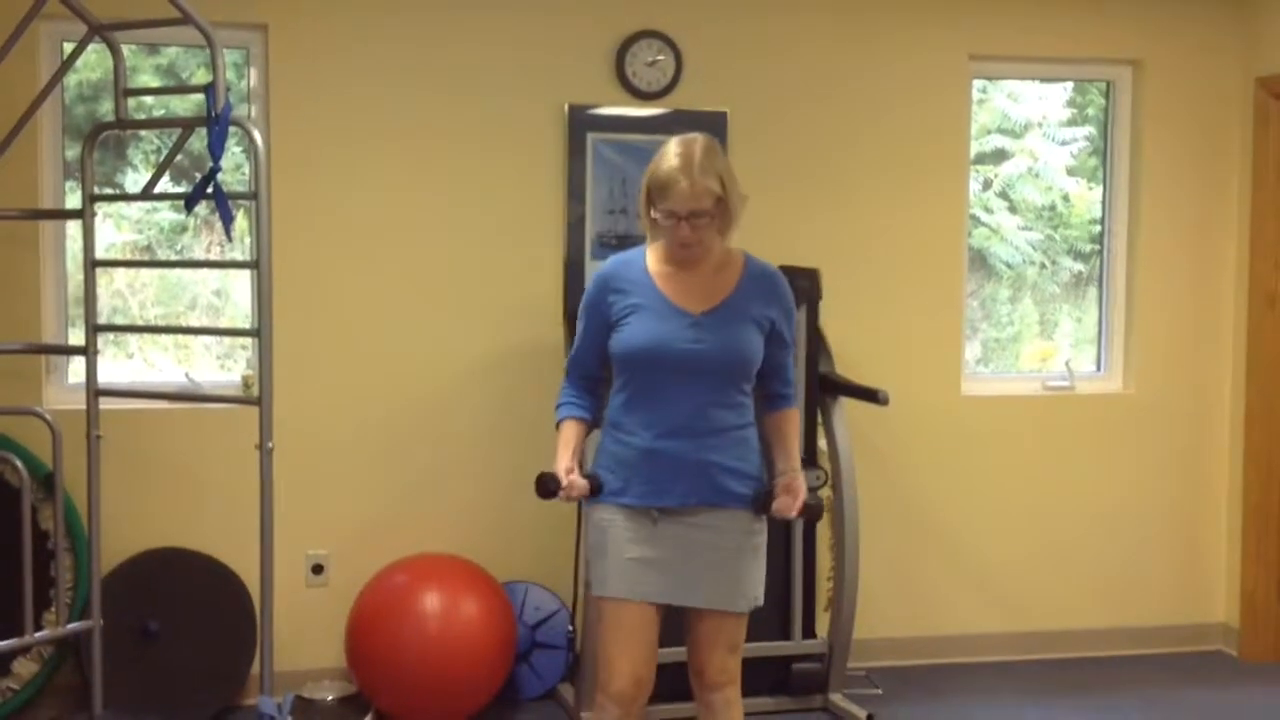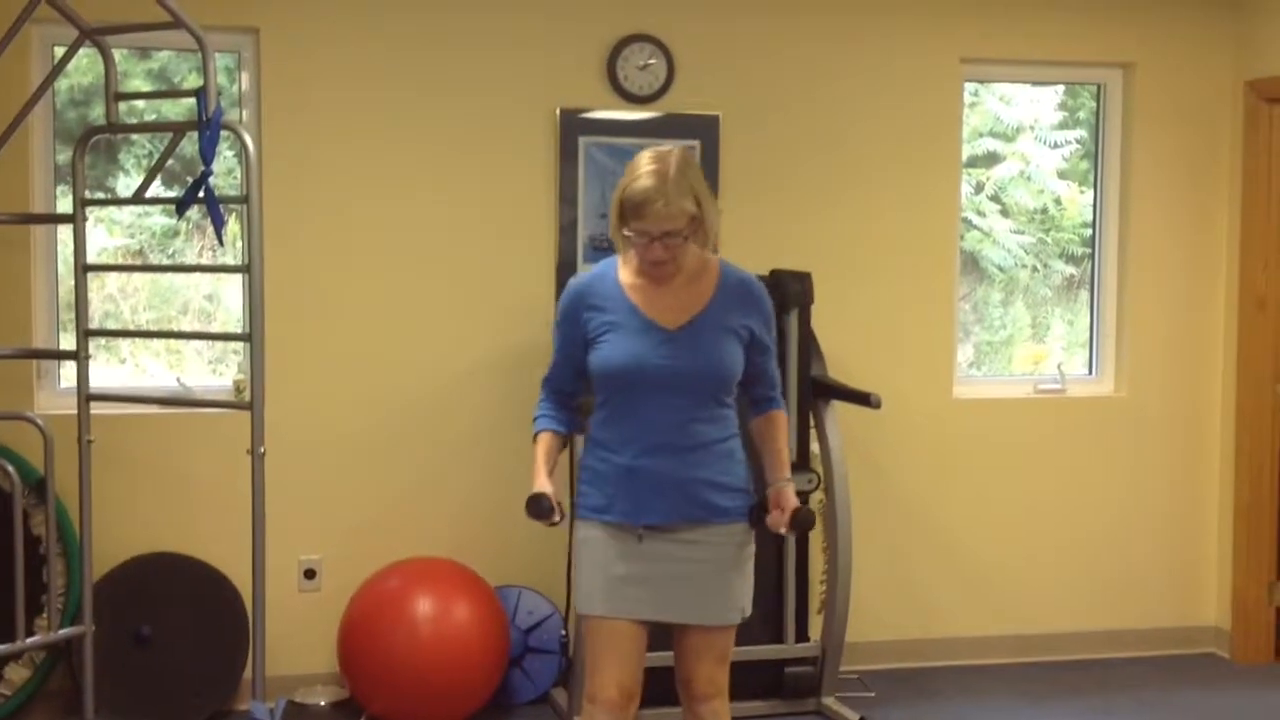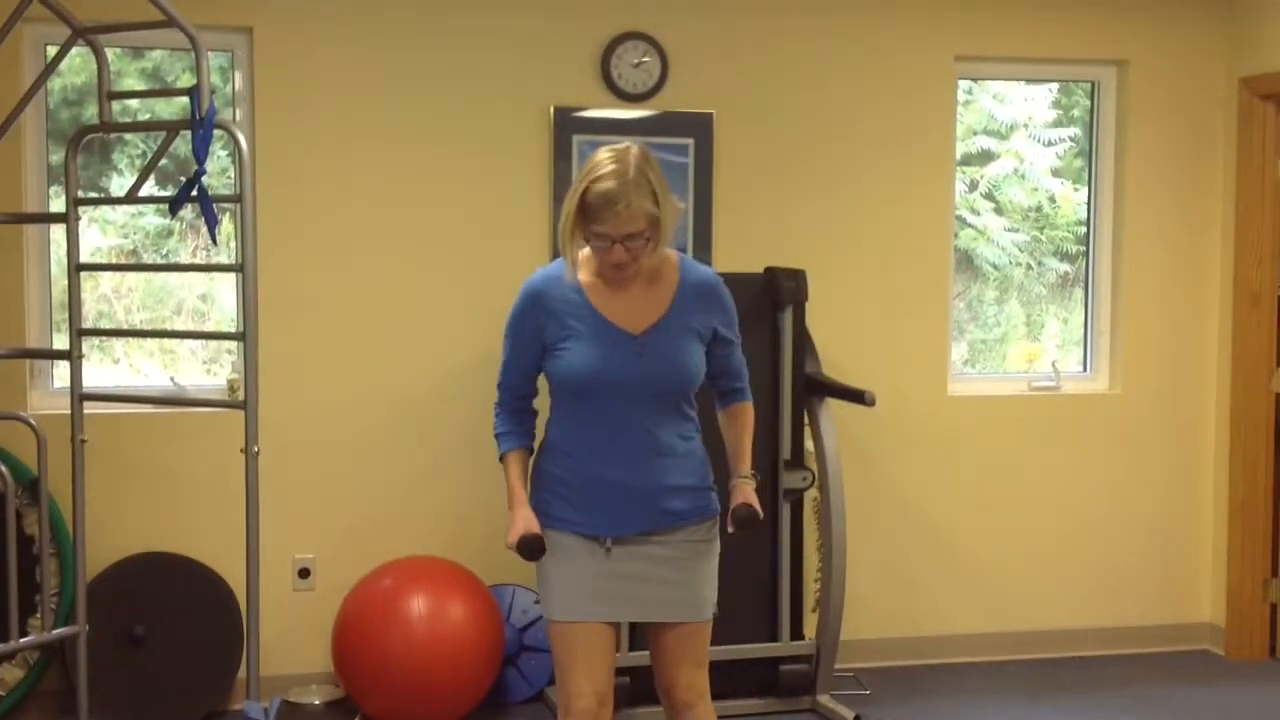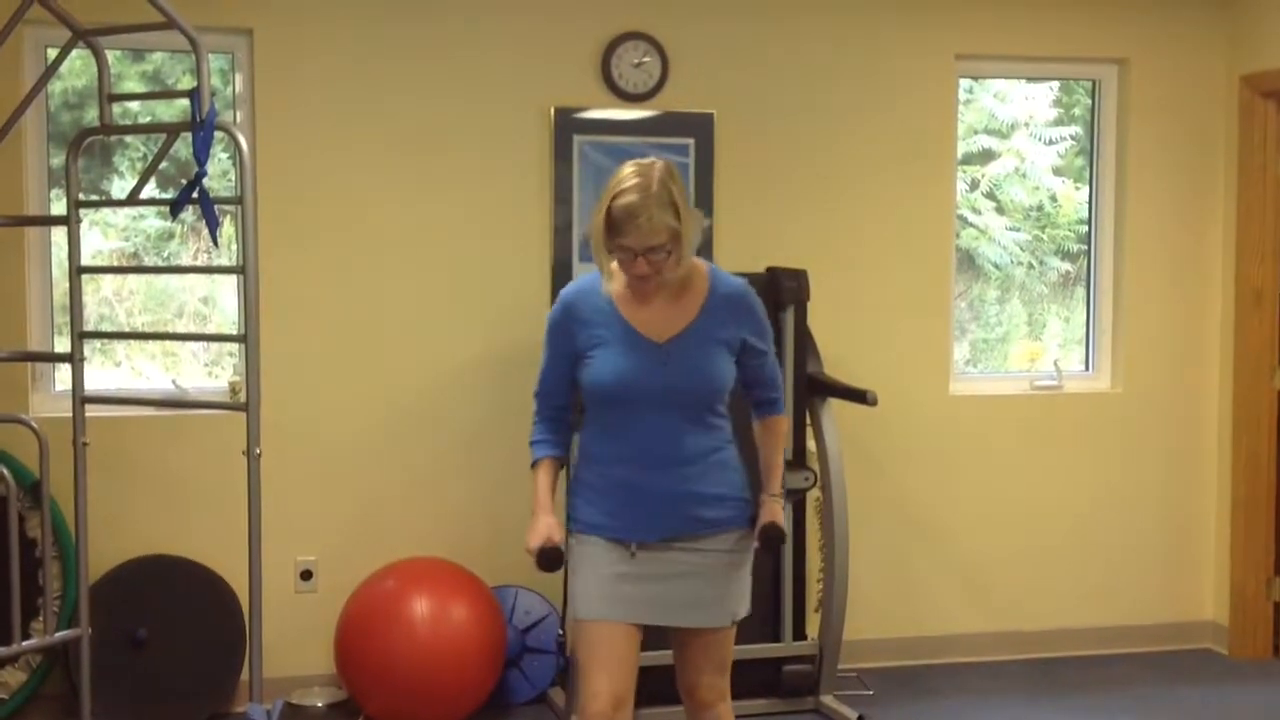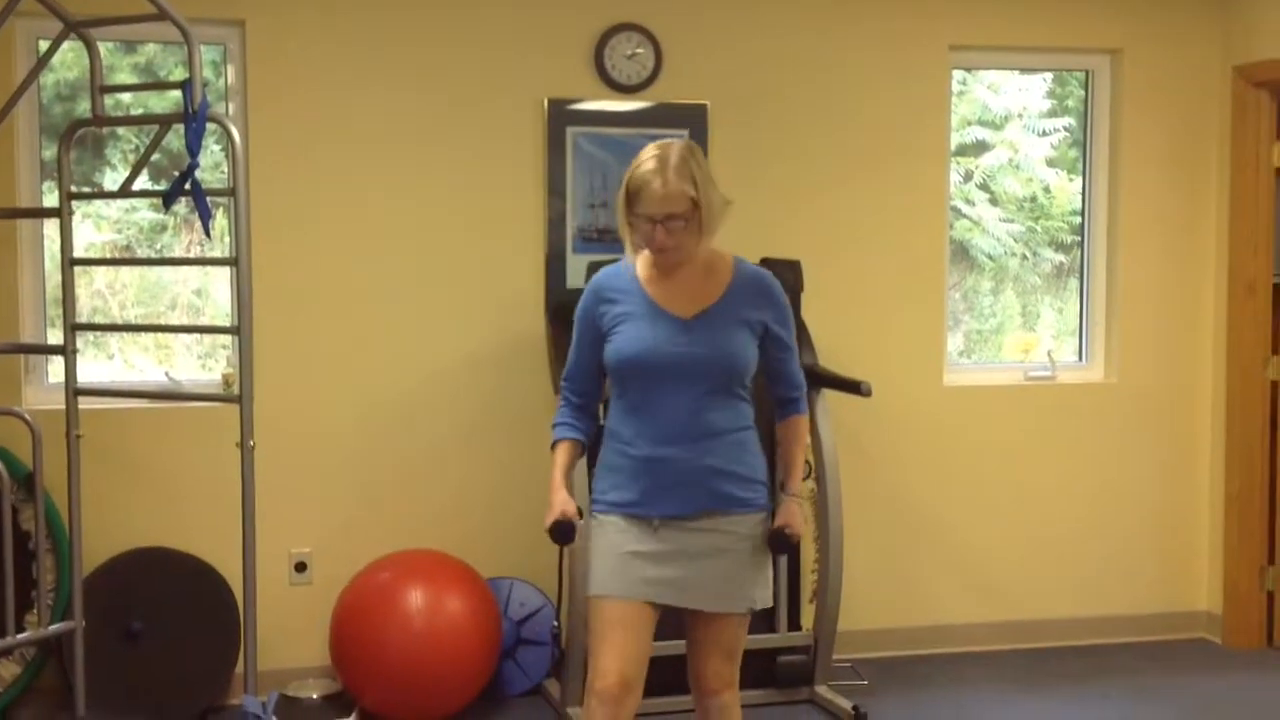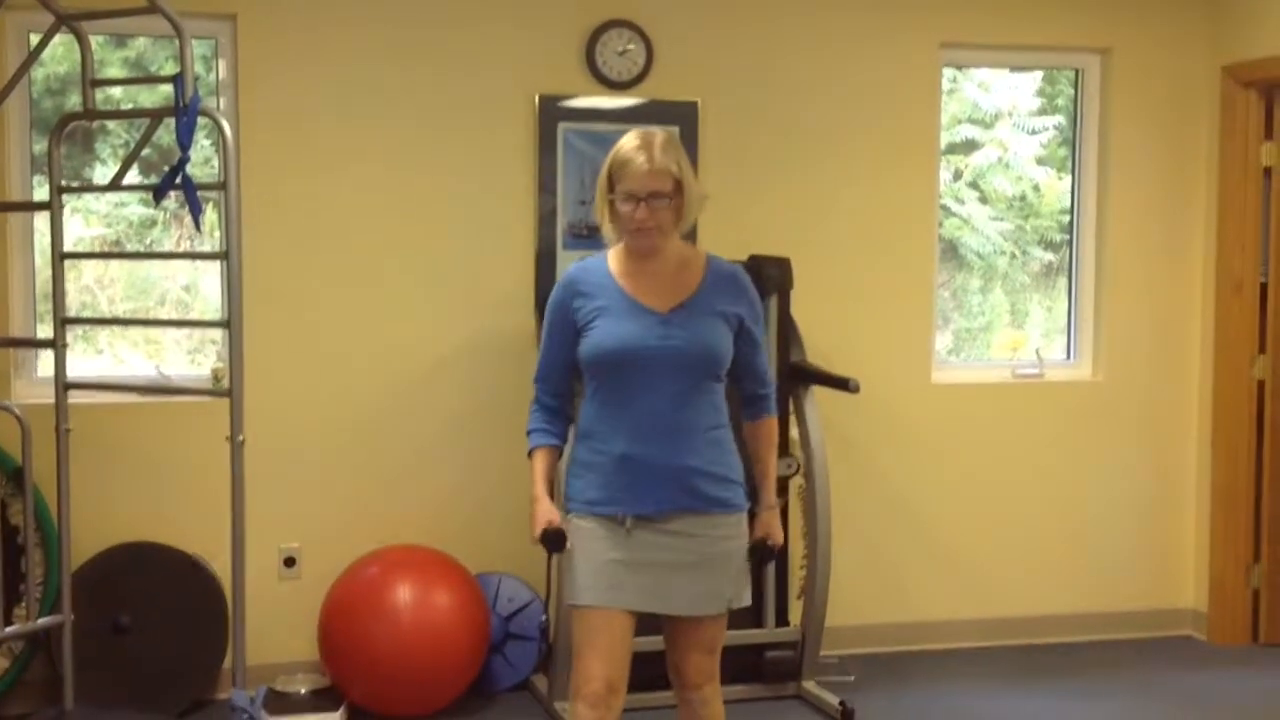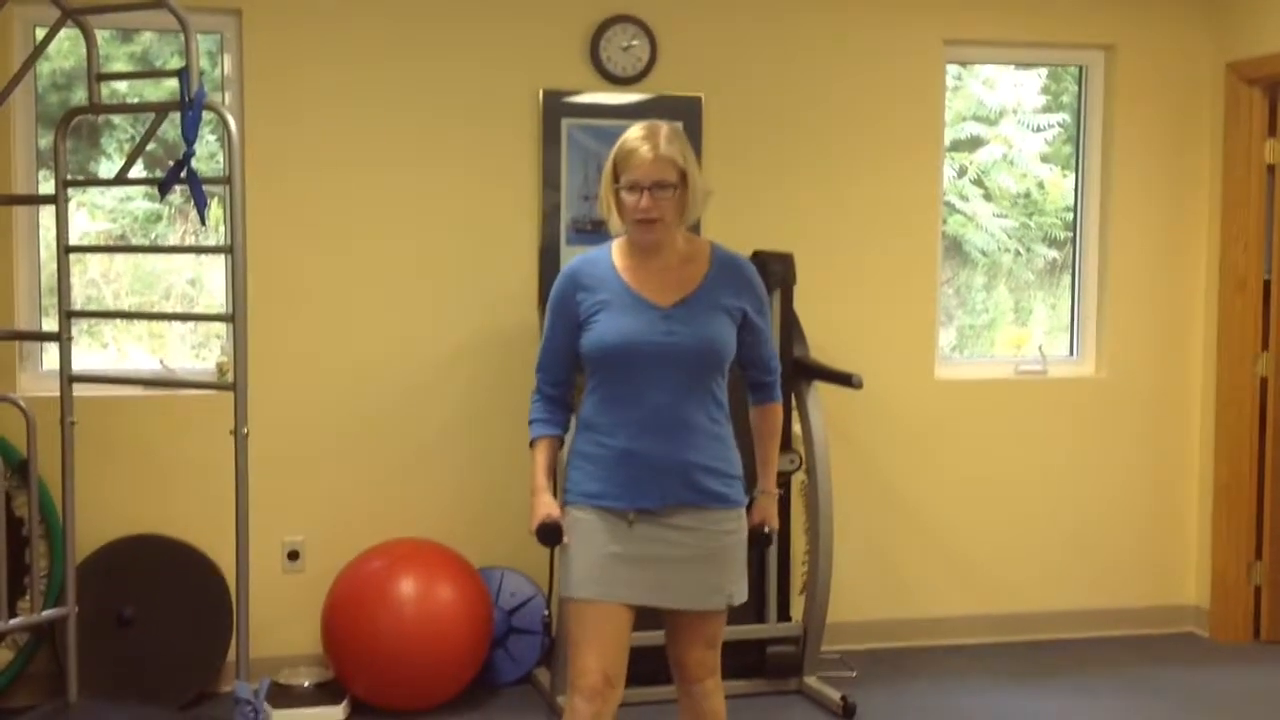
dt=0.4s
person 1, frame 1
left shoulder: (765, 288)
right shoulder: (615, 280)
left elbow: (778, 394)
right elbow: (582, 382)
left wrist: (788, 469)
right wrist: (566, 457)
left hip: (726, 507)
right hip: (627, 503)
person 1, frame 2
left shoulder: (743, 295)
right shoulder: (589, 293)
left elbow: (764, 397)
right elbow: (559, 397)
left wrist: (780, 479)
right wrist: (543, 472)
left hip: (713, 520)
right hip: (612, 521)
person 1, frame 3
left shoulder: (703, 291)
right shoulder: (545, 295)
left elbow: (733, 388)
right elbow: (513, 404)
left wrist: (743, 477)
right wrist: (519, 501)
left hip: (679, 524)
right hip: (577, 529)
person 1, frame 4
left shoulder: (734, 302)
right shoulder: (578, 305)
left elbow: (769, 400)
right elbow: (552, 415)
left wrist: (773, 492)
right wrist: (543, 507)
left hip: (710, 531)
right hip: (607, 532)
person 1, frame 5
left shoulder: (758, 291)
right shoulder: (607, 290)
left elbow: (790, 400)
right elbow: (577, 400)
left wrist: (791, 493)
right wrist: (559, 484)
left hip: (729, 514)
right hip: (627, 514)
person 1, frame 6
left shoulder: (729, 286)
right shoulder: (578, 287)
left elbow: (758, 399)
right elbow: (549, 404)
left wrist: (769, 500)
right wrist: (541, 495)
left hip: (707, 511)
right hip: (604, 513)
person 1, frame 7
left shoulder: (734, 277)
right shoulder: (581, 278)
left elbow: (764, 384)
right elbow: (551, 394)
left wrist: (767, 487)
right wrist: (541, 487)
left hip: (705, 505)
right hip: (602, 506)
